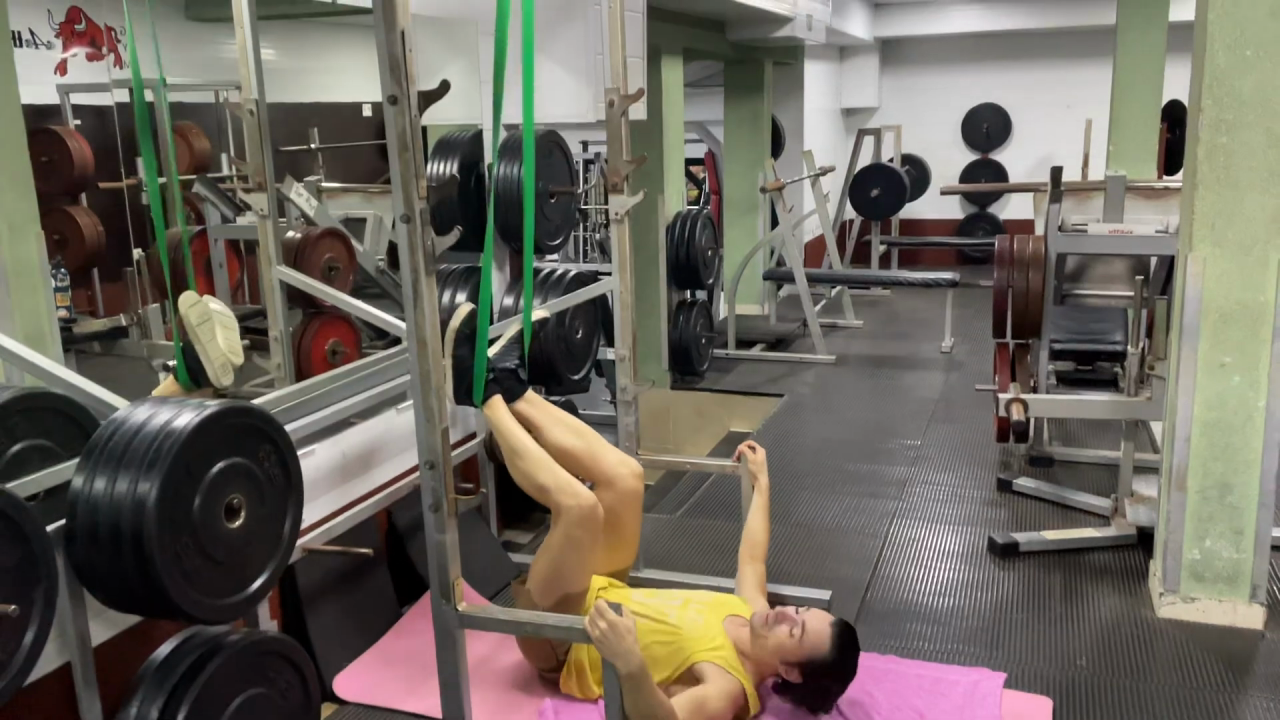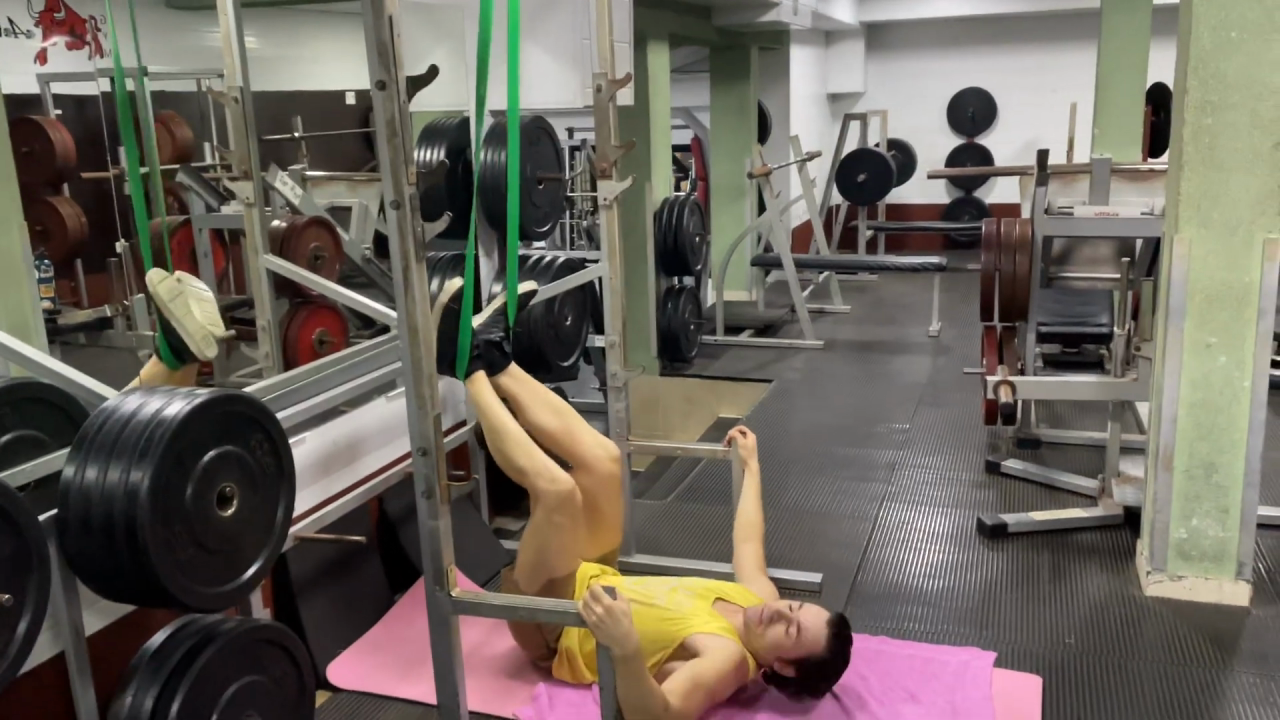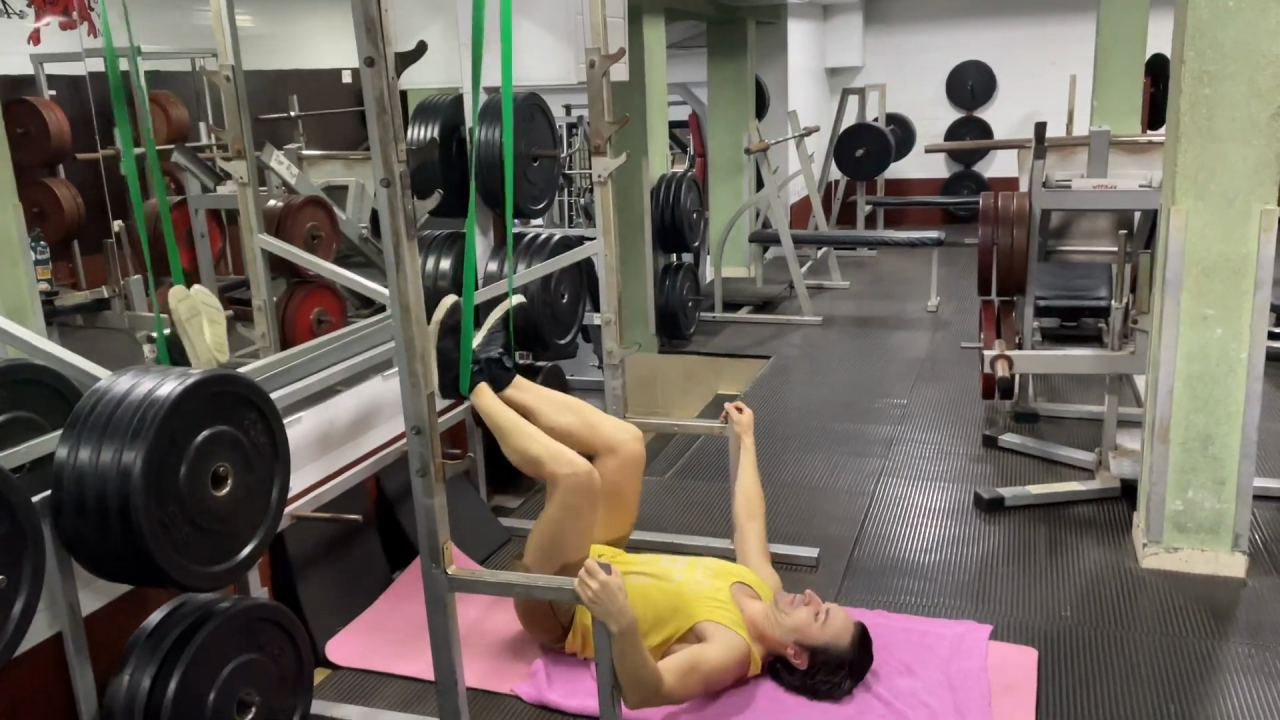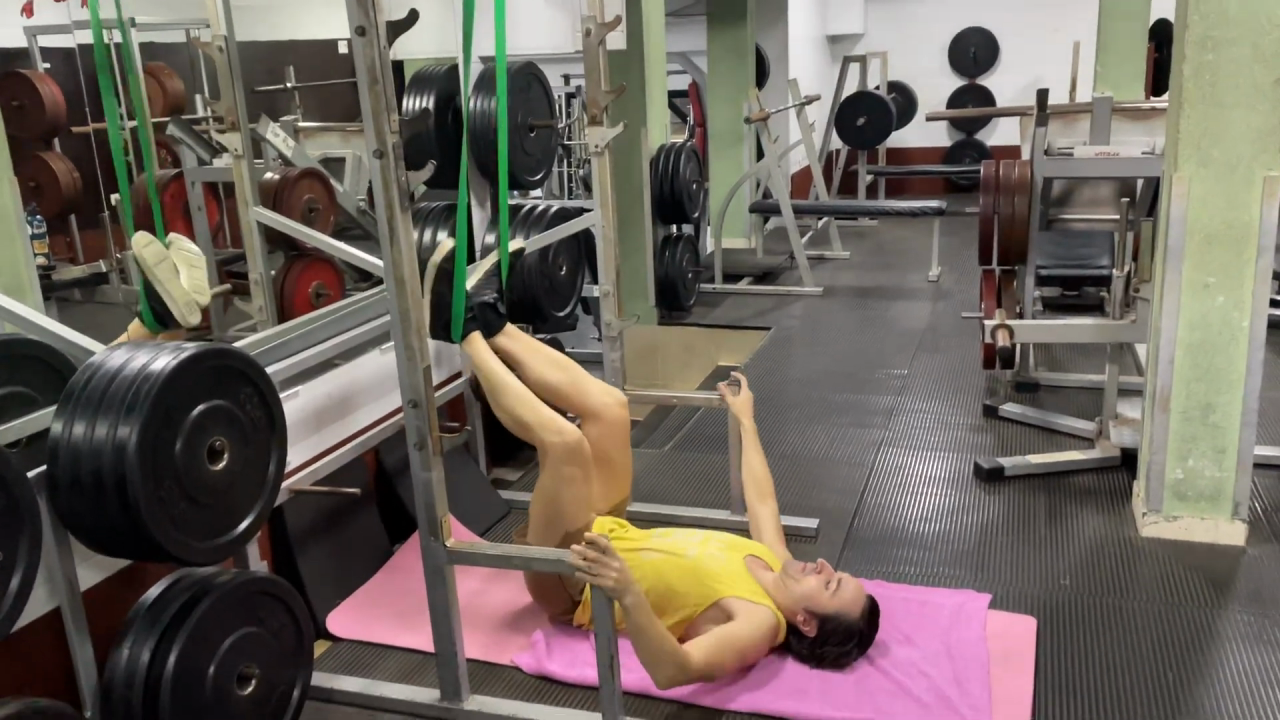
dt=0.5s
person 1, frame 1
right shoulder: (753, 615)
right elbow: (751, 562)
left wrist: (628, 665)
right wrist: (761, 482)
left hip: (560, 646)
right hip: (601, 595)
left knee: (578, 504)
right knee: (625, 477)
left ankle: (486, 393)
right ankle: (509, 388)
person 1, frame 2
left shoulder: (727, 659)
right shoulder: (759, 598)
right elbow: (748, 543)
left wrist: (625, 646)
right wrist: (752, 467)
left hip: (555, 633)
right hip: (588, 582)
left knee: (556, 488)
right knee: (602, 460)
left ankle: (472, 369)
right ankle: (492, 360)
person 1, frame 3
left shoulder: (734, 651)
right shoulder: (765, 590)
left elbow: (644, 693)
right elbow: (750, 524)
left wrist: (621, 622)
right wrist: (746, 442)
left hip: (561, 612)
right hip: (595, 563)
left knee: (575, 473)
right knee: (625, 441)
left ankle: (471, 381)
right ankle: (496, 376)
person 1, frame 4
left shoulder: (759, 622)
right shoulder: (776, 566)
left elbow: (672, 670)
right elbow: (763, 501)
left wrist: (628, 594)
right wrist: (746, 421)
left hip: (573, 582)
right hip: (605, 537)
left knee: (563, 440)
right knee: (609, 407)
left ankle: (467, 331)
right ankle: (489, 324)
